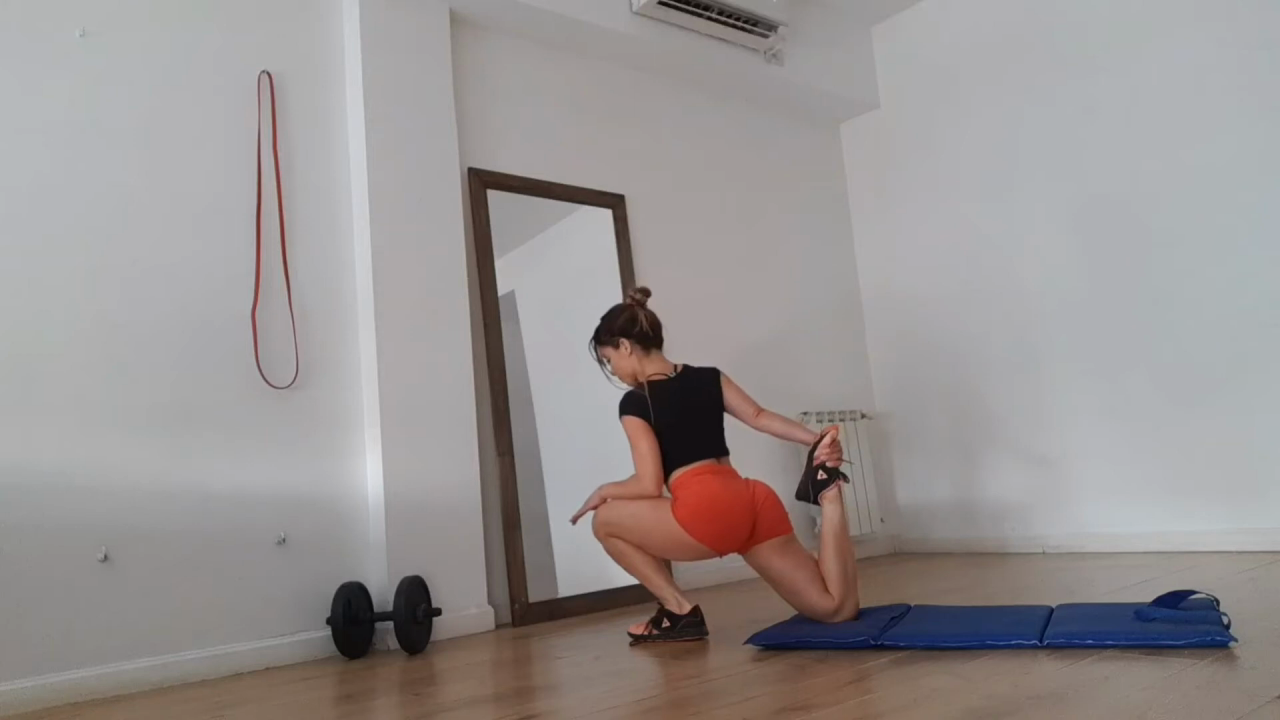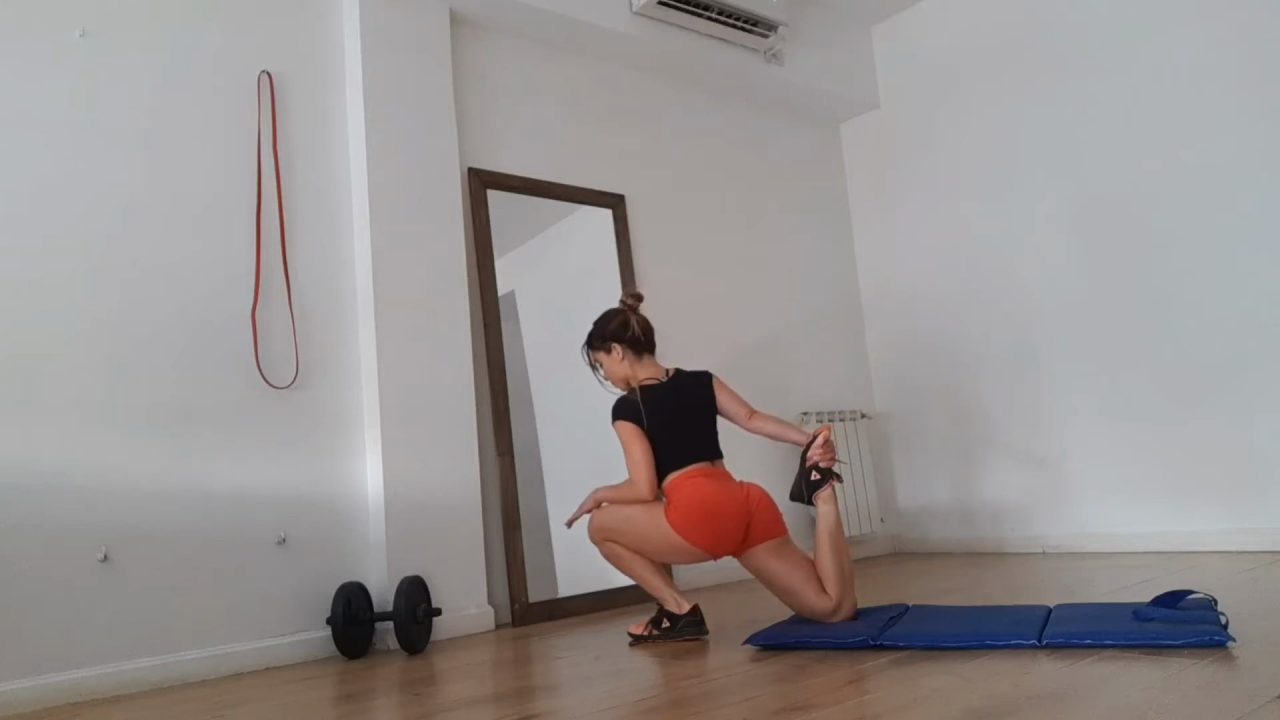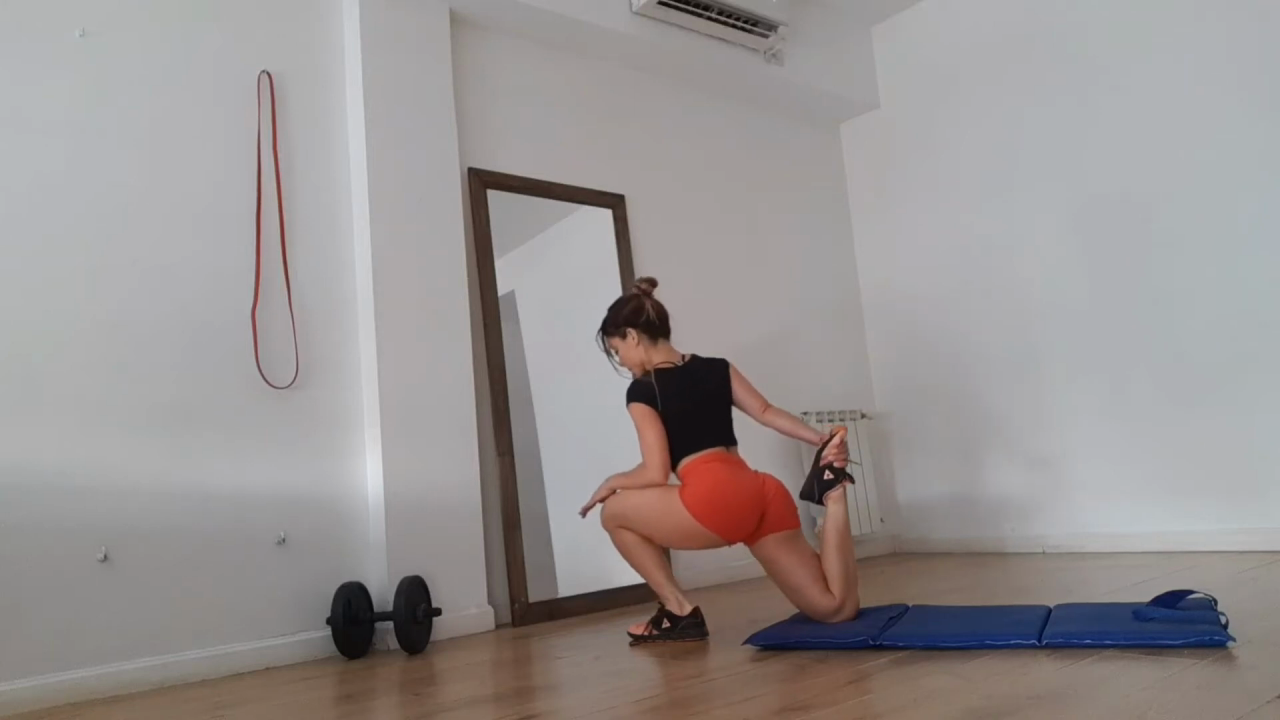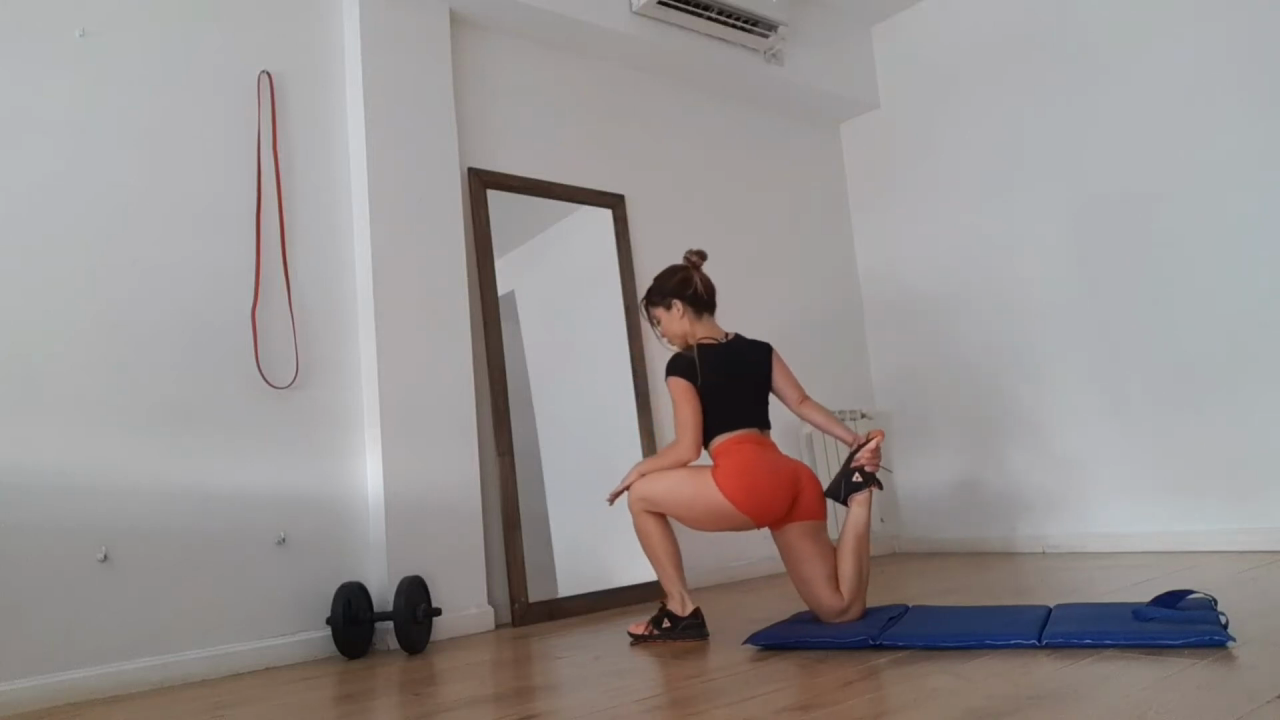
dt=1s
person 1, frame 1
left shoulder: (635, 403)
right shoulder: (708, 377)
left elbow: (650, 485)
right elbow: (759, 416)
left wrist: (604, 492)
right wrist: (818, 440)
left hip: (708, 512)
right hip: (755, 503)
left knee: (605, 520)
left ankle: (679, 611)
person 1, frame 2
left shoulder: (627, 408)
right shoulder: (700, 381)
left elbow: (645, 490)
right elbow: (752, 418)
left wrist: (599, 495)
right wrist: (810, 441)
left hip: (703, 517)
right hip: (749, 506)
left knee: (601, 525)
left ankle: (678, 612)
person 1, frame 3
left shoulder: (642, 391)
right shoulder: (717, 368)
left elbow: (656, 474)
right elbow: (766, 412)
left wrist: (611, 483)
right wrist: (823, 441)
left hip: (716, 499)
right hip: (764, 494)
left knee: (614, 512)
right knee: (836, 608)
left ankle: (679, 612)
person 1, frame 4
left shoulder: (683, 365)
right shoulder: (759, 350)
left elbow: (687, 449)
right elbow: (802, 403)
left wrist: (640, 468)
right wrist: (856, 442)
left hip: (749, 481)
right hip: (794, 480)
left knee: (641, 495)
right knee: (841, 608)
left ankle: (681, 612)
